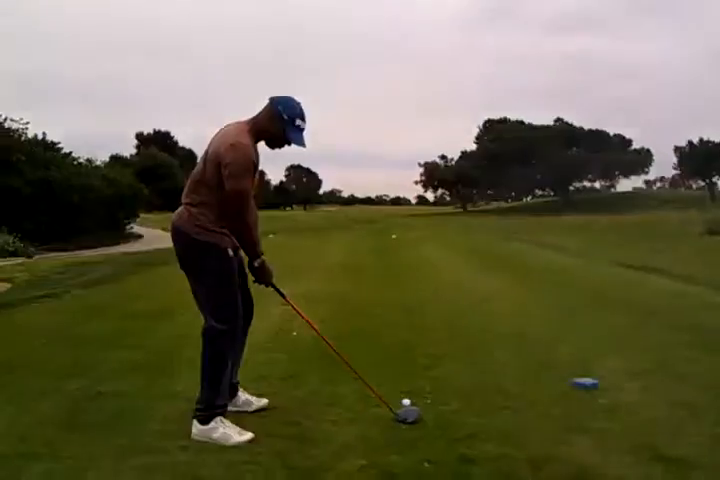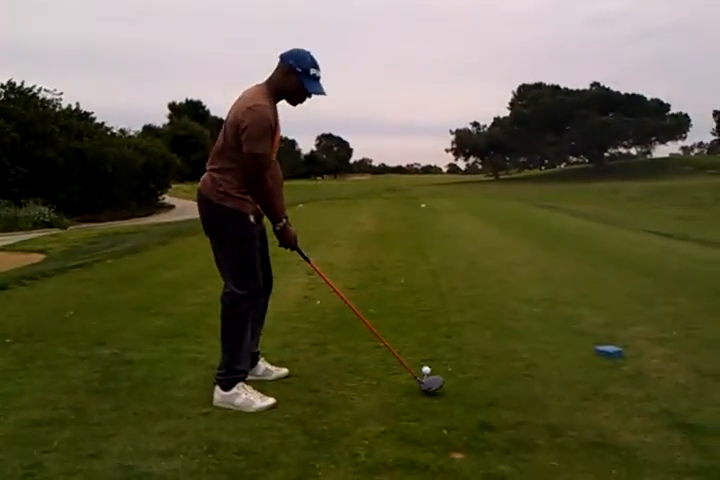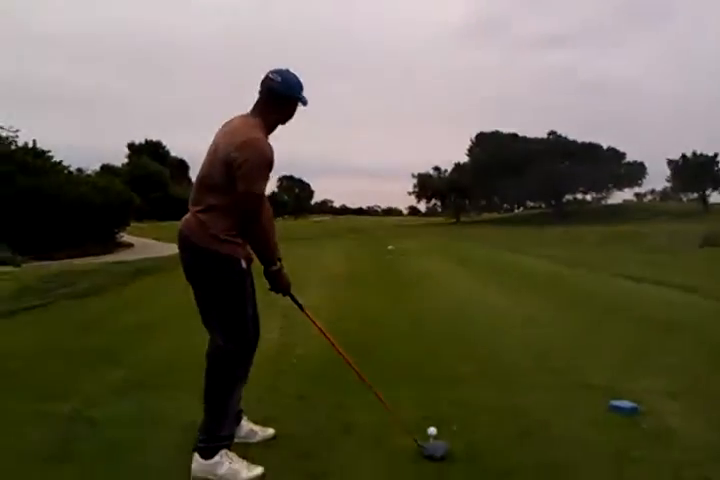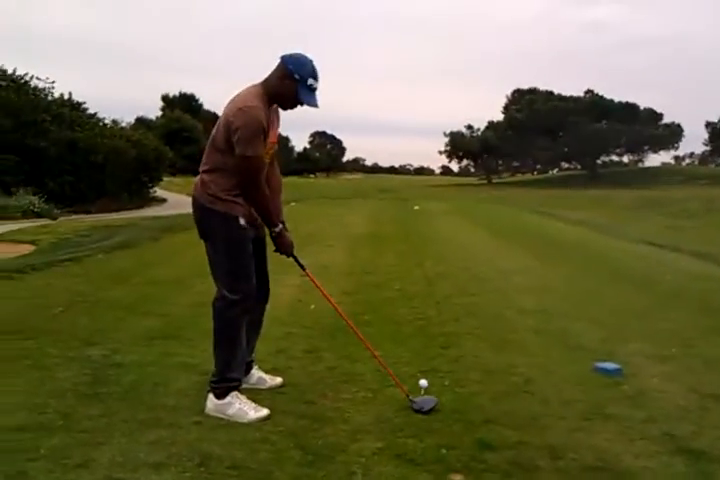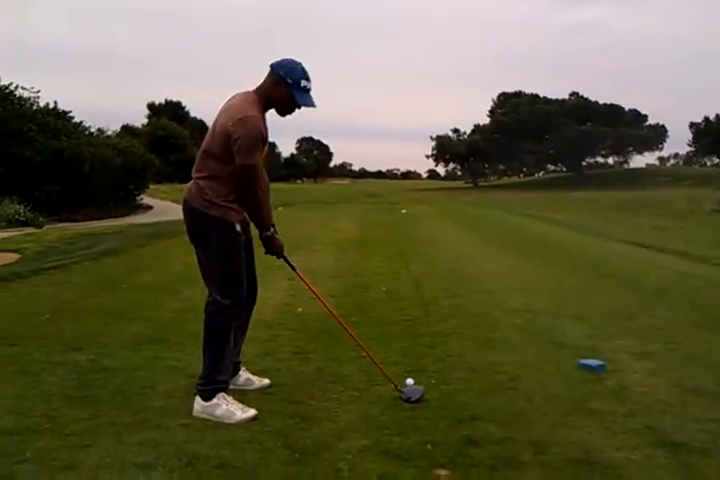
dt=1s
person 1, frame 1
left shoulder: (240, 136)
right shoulder: (241, 149)
left elbow: (241, 207)
right elbow: (238, 215)
left wrist: (253, 256)
right wrist: (258, 260)
left hip: (211, 234)
right hip: (201, 238)
left knee: (240, 313)
right knee: (223, 323)
left ankle: (227, 392)
right ankle: (207, 418)
person 1, frame 2
left shoulder: (262, 101)
right shoulder: (259, 112)
left elbow: (266, 169)
right elbow: (257, 178)
left wrist: (280, 218)
right wrist: (281, 224)
left hip: (238, 202)
right hip: (226, 204)
left knee: (259, 284)
right knee: (243, 290)
left ankle: (248, 360)
right ankle: (228, 384)
person 1, frame 3
left shoulder: (240, 127)
right shoulder: (255, 147)
right elbow: (250, 218)
left wrist: (271, 260)
right wrist: (274, 267)
left hip: (215, 243)
right hip: (214, 248)
left knee: (244, 337)
right knee: (231, 345)
left ankle: (230, 421)
person 1, frame 4
left shoulder: (269, 108)
right shoulder: (250, 113)
left elbow: (269, 169)
right elbow: (252, 182)
left wrist: (278, 222)
right wrist: (277, 229)
left hip: (241, 209)
right hip: (220, 208)
left knee: (257, 291)
right knee: (237, 295)
left ankle: (242, 368)
right ankle: (222, 393)
person 1, frame 5
left shoulder: (248, 105)
right shoulder: (249, 122)
left elbow: (257, 176)
right elbow: (249, 188)
left wrist: (269, 226)
right wrist: (268, 232)
left hip: (226, 211)
right hip: (212, 214)
left knee: (244, 294)
right knee: (227, 299)
left ankle: (229, 369)
right ankle: (209, 394)
